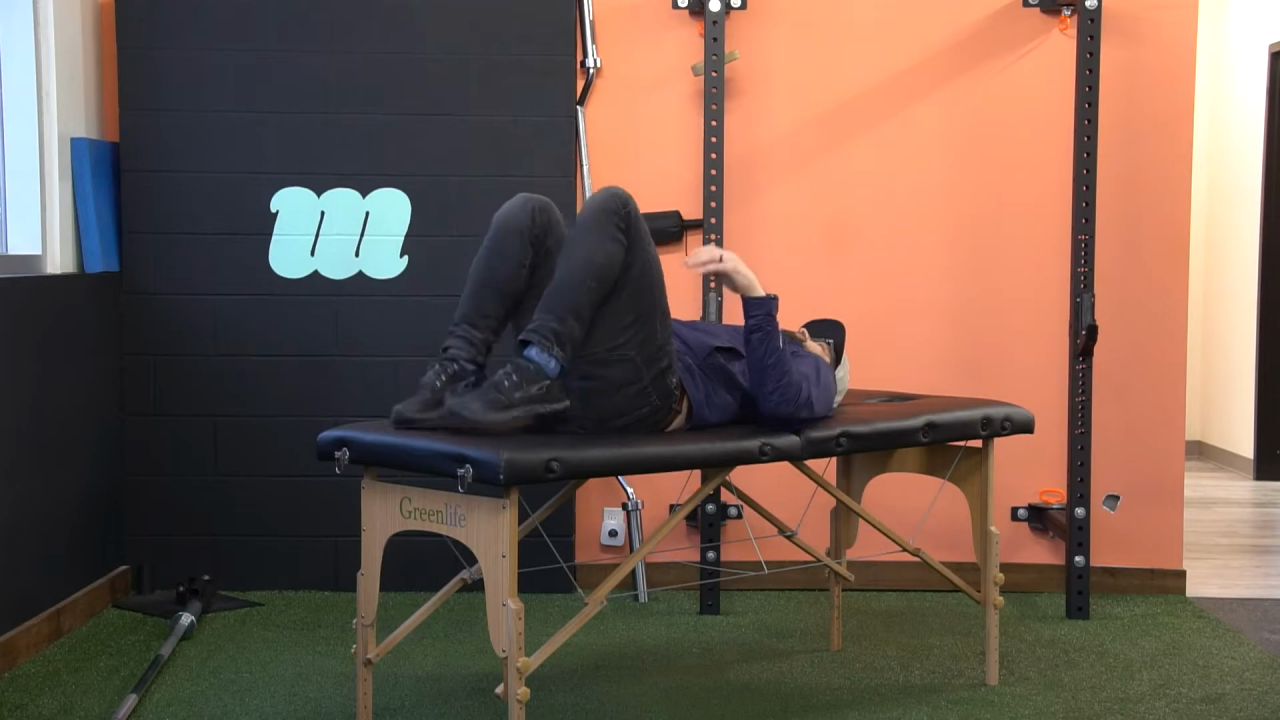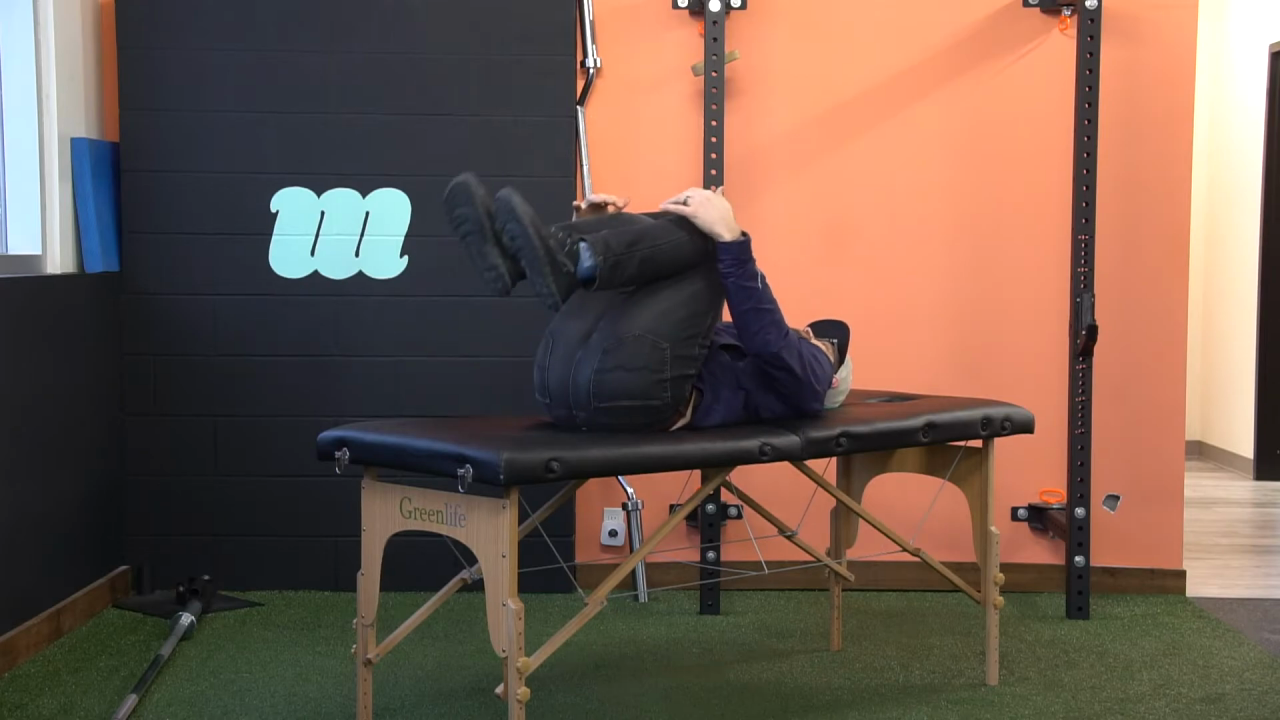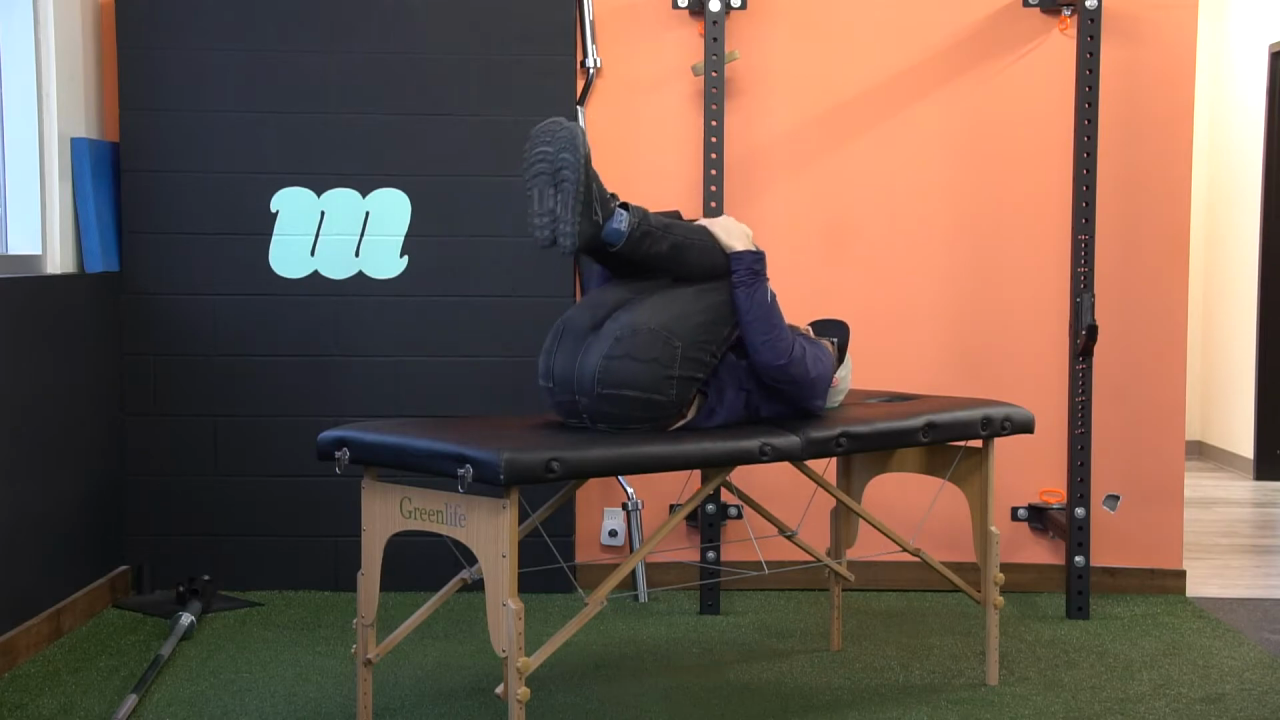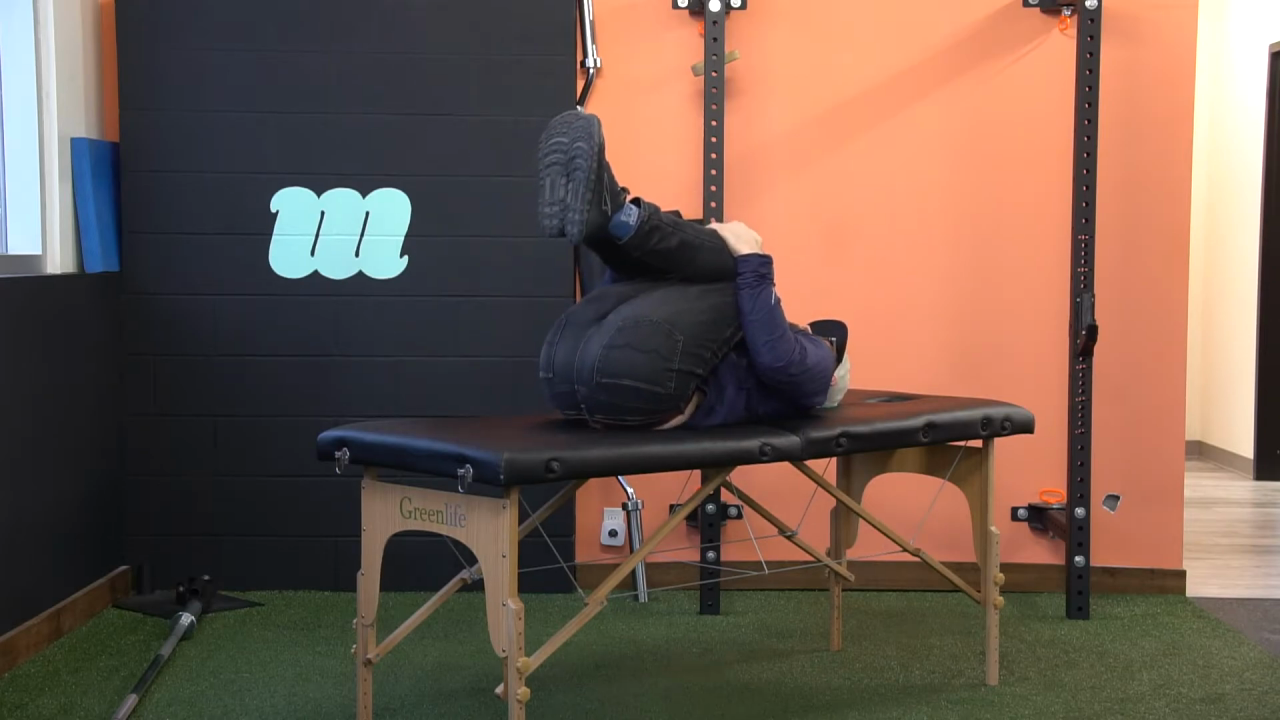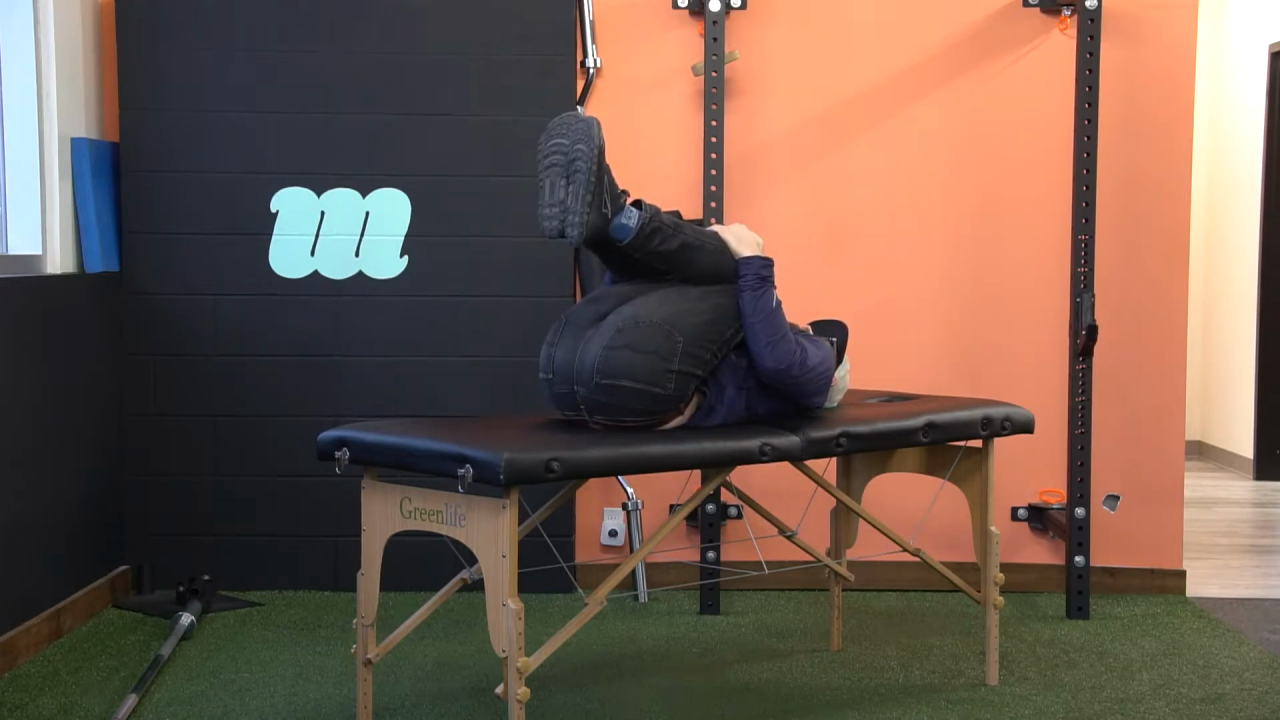
dt=0.5s
person 1, frame 1
left shoulder: (810, 377)
right shoulder: (731, 343)
left elbow: (779, 402)
left wrist: (755, 295)
left hip: (634, 398)
right hip: (569, 385)
left knee: (610, 205)
right knee: (527, 214)
left ankle: (532, 376)
right ankle: (458, 373)
person 1, frame 2
left shoulder: (806, 378)
right shoulder: (728, 343)
left elbow: (769, 339)
left wrist: (731, 239)
right wrist: (598, 230)
left hip: (637, 385)
left knee: (705, 235)
left ankle: (566, 261)
right ankle: (509, 249)
person 1, frame 3
left shoulder: (812, 371)
right shoulder: (733, 346)
left elbow: (774, 357)
left wrist: (745, 257)
left hip: (639, 382)
left ankle: (601, 218)
right ankle: (593, 220)
person 1, frame 4
left shoulder: (812, 364)
right shoulder: (733, 345)
left elbow: (776, 359)
left wrist: (751, 261)
left knee: (739, 267)
left ankle: (613, 212)
right ankle: (600, 213)
person 1, frame 5
left shoulder: (814, 364)
right shoulder: (737, 349)
left elbow: (777, 361)
left wrist: (752, 263)
left hip: (641, 379)
left knee: (740, 268)
left ankle: (612, 213)
right ankle: (600, 212)
